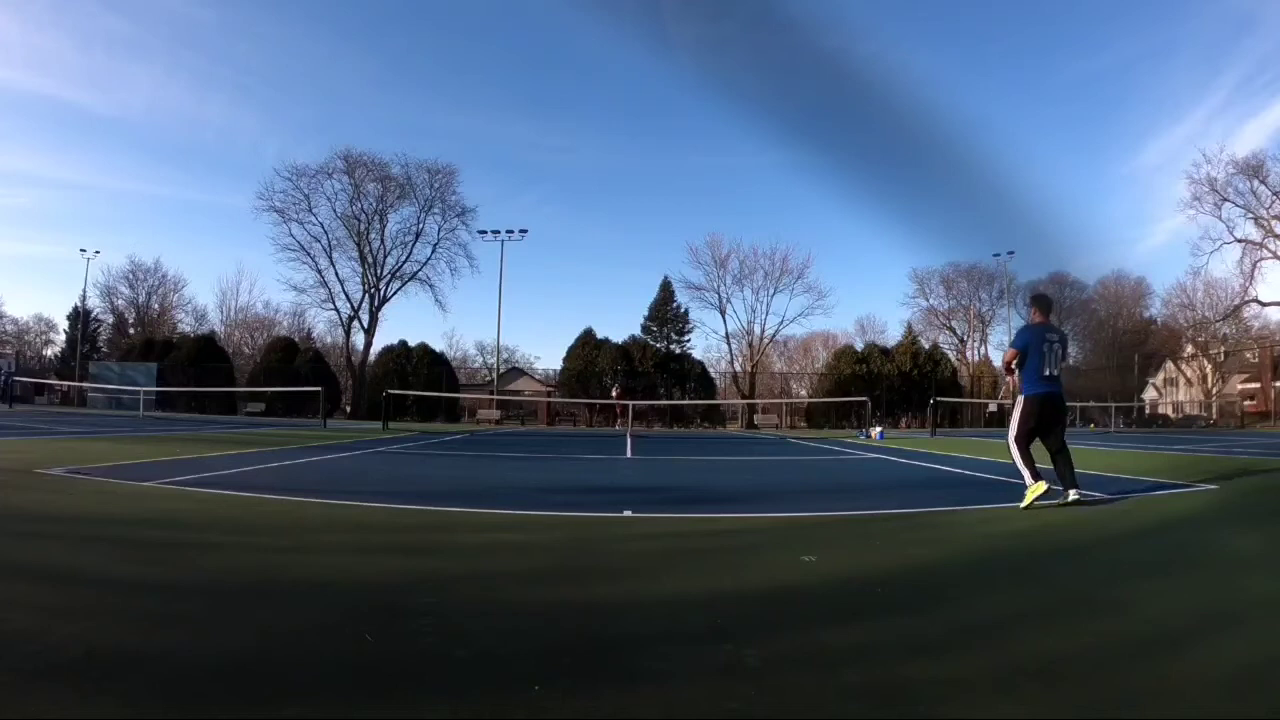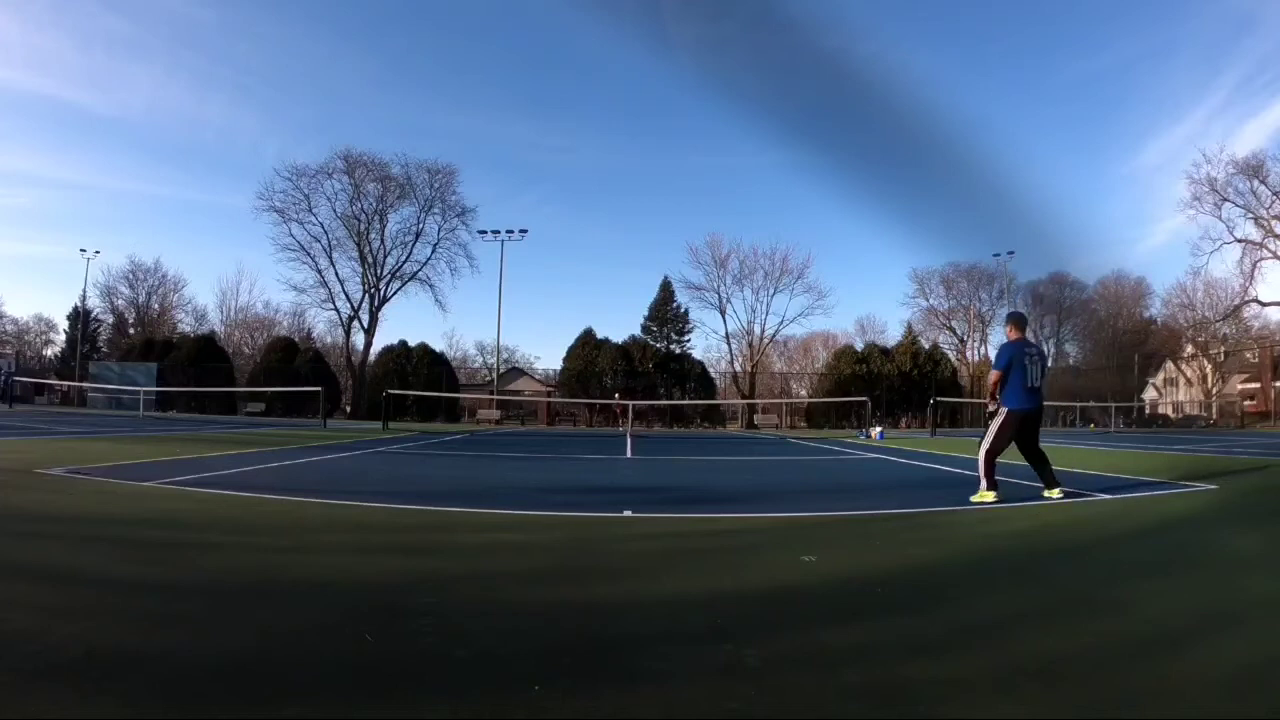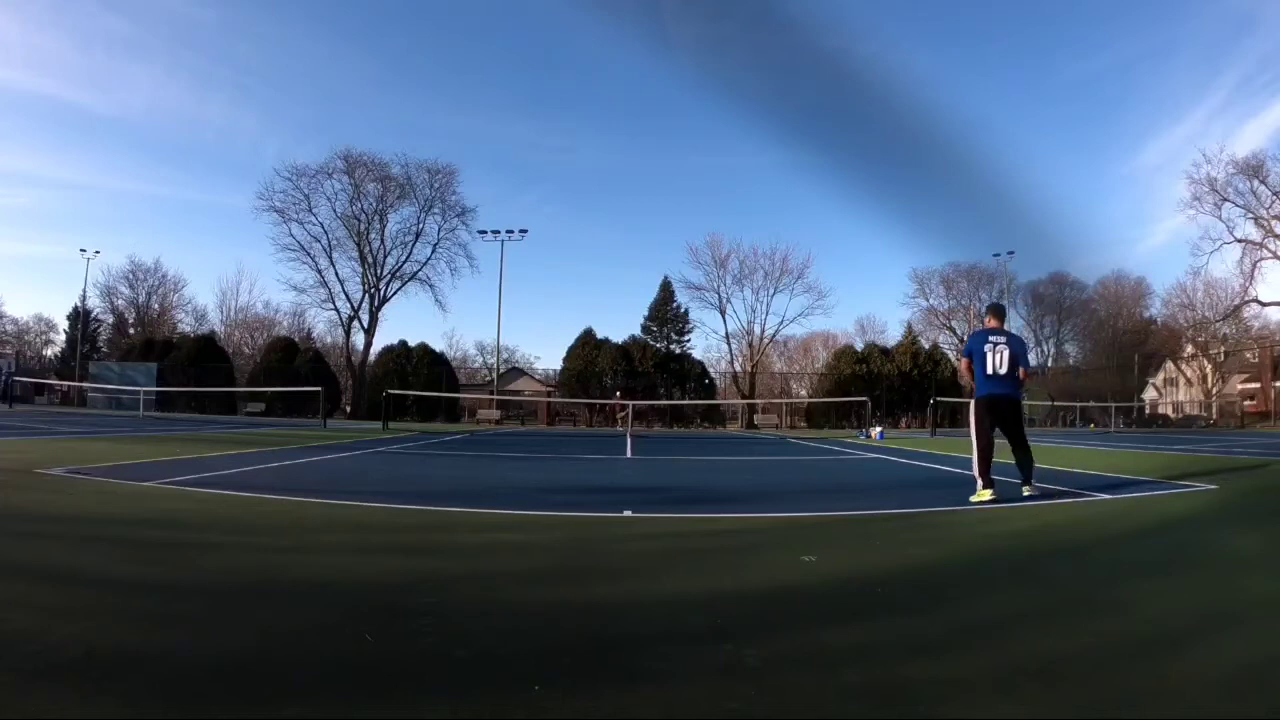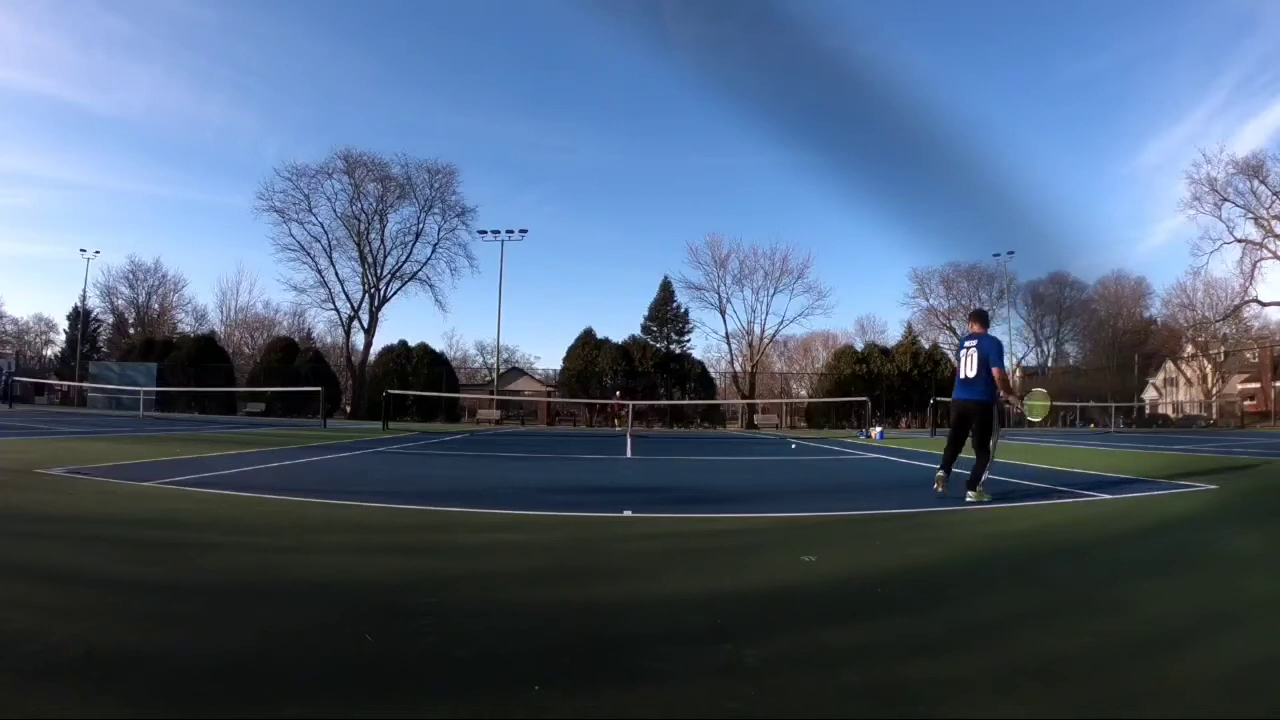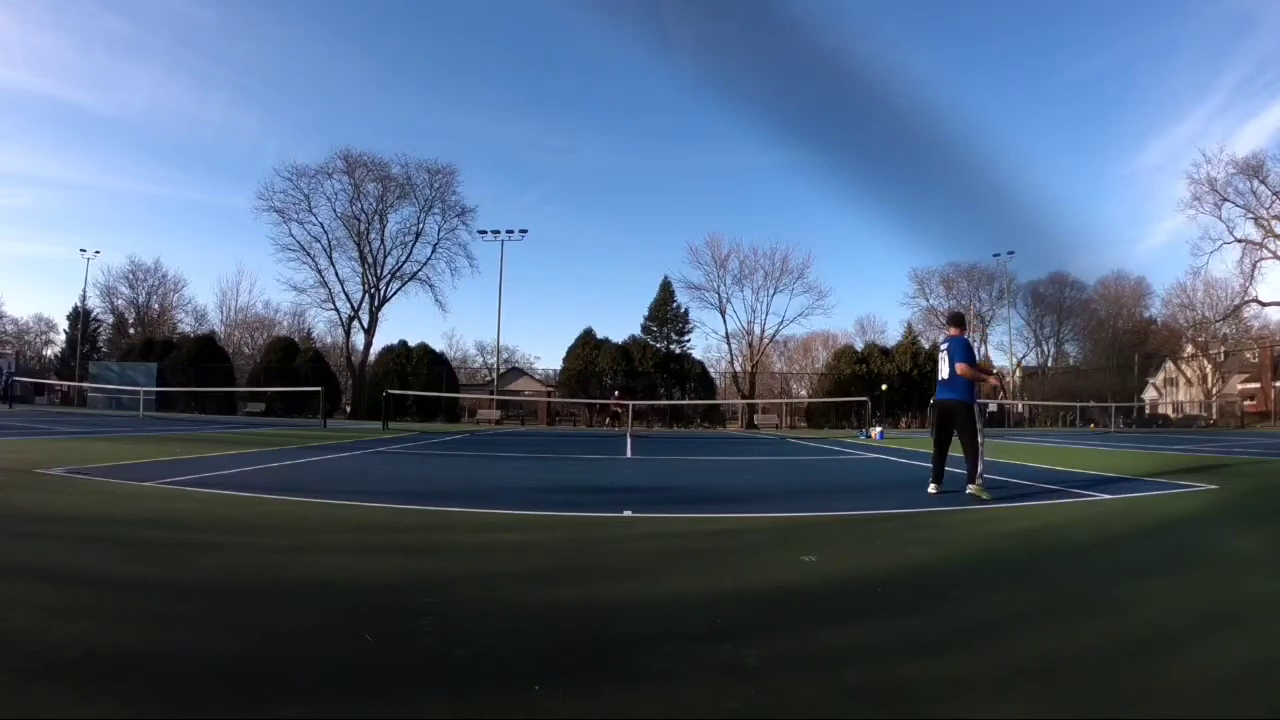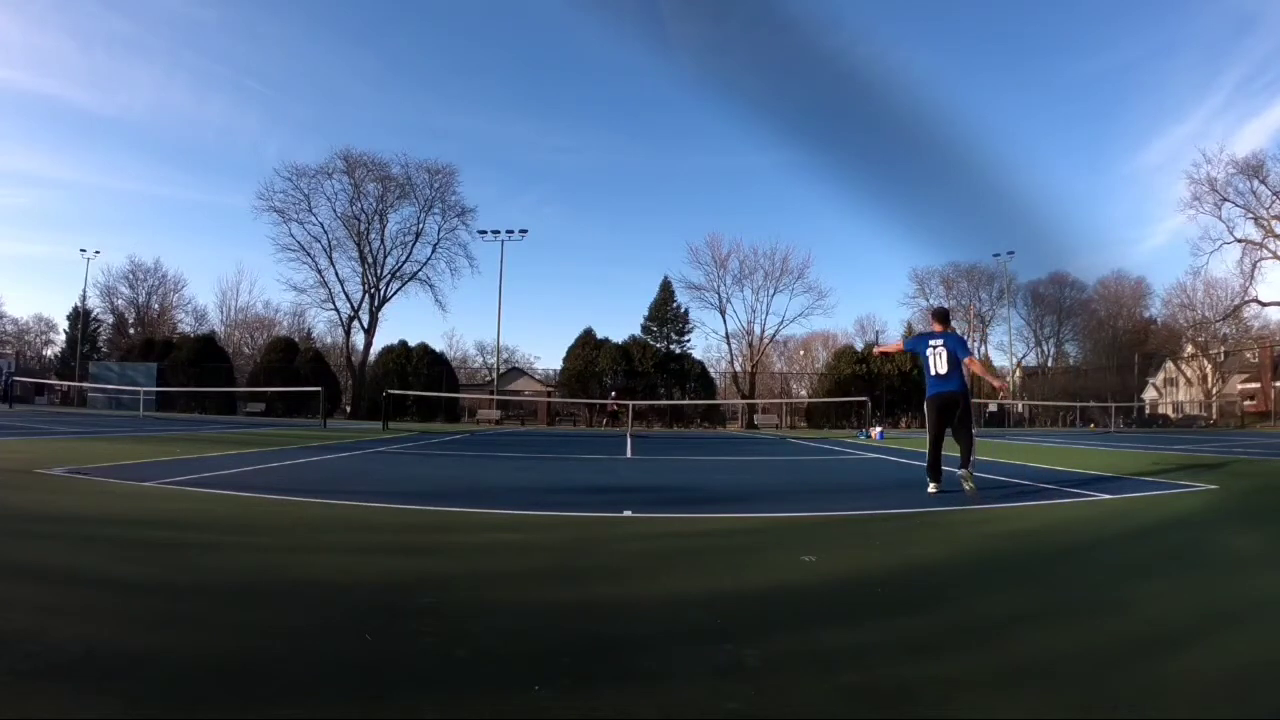
dt=0.3s
person 1, frame 1
left shoulder: (1028, 331)
right shoulder: (1061, 335)
left elbow: (1009, 357)
left wrist: (1008, 369)
left hip: (1032, 396)
right hip: (1055, 396)
left knee: (1017, 441)
right knee: (1057, 445)
left ankle: (1035, 483)
right ankle: (1071, 489)
person 1, frame 2
left shoulder: (1008, 348)
right shoulder: (1038, 351)
left elbow: (994, 378)
left wrist: (993, 397)
left hip: (1013, 410)
right hip: (1035, 410)
left knee: (987, 451)
right knee: (1033, 451)
left ankle: (988, 490)
right ankle: (1053, 487)
person 1, frame 3
left shoulder: (976, 337)
right shoulder: (1017, 341)
left elbow: (965, 367)
right elbow: (1023, 374)
left hip: (984, 398)
right hip: (1011, 399)
left knee: (982, 444)
right knee: (1019, 442)
left ankle: (985, 488)
right ankle: (1028, 484)
person 1, frame 4
left shoulder: (963, 343)
right shoulder: (992, 342)
right elbow: (998, 374)
right wrist: (1010, 394)
left hip: (959, 400)
right hip: (982, 402)
left knee: (953, 443)
right knee: (984, 448)
left ankle: (942, 472)
right ankle: (974, 489)
person 1, frame 5
left shoulder: (944, 344)
right shoulder: (961, 342)
right elbow: (962, 370)
left wrist: (986, 376)
right wrist: (987, 379)
left hip: (940, 401)
right hip: (961, 402)
left knee: (940, 444)
right knee: (973, 445)
left ankle: (934, 483)
right ankle: (974, 484)
person 1, frame 6
left shoulder: (921, 340)
right shoulder: (955, 339)
left elbow: (899, 346)
right elbow: (970, 362)
left wrist: (881, 349)
right wrist: (993, 380)
left hip: (934, 397)
right hip: (958, 395)
left knee: (934, 441)
right knee: (965, 437)
left ankle: (934, 482)
right ankle: (965, 470)
